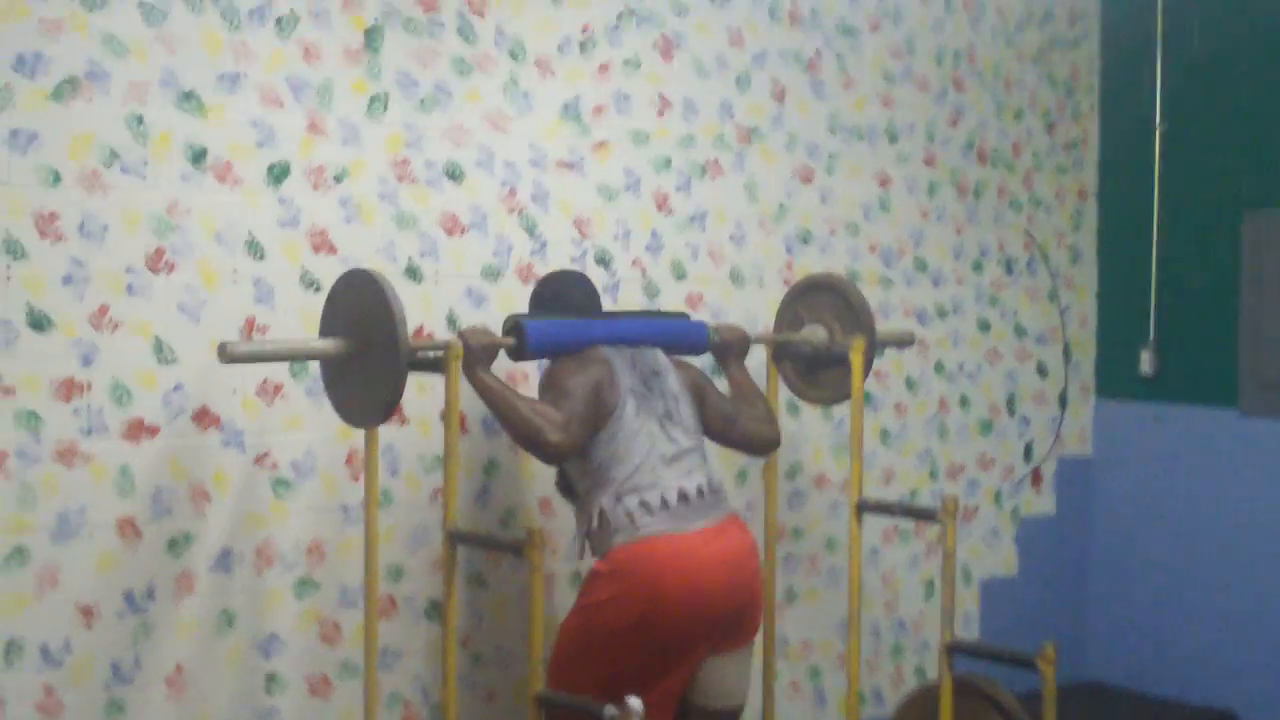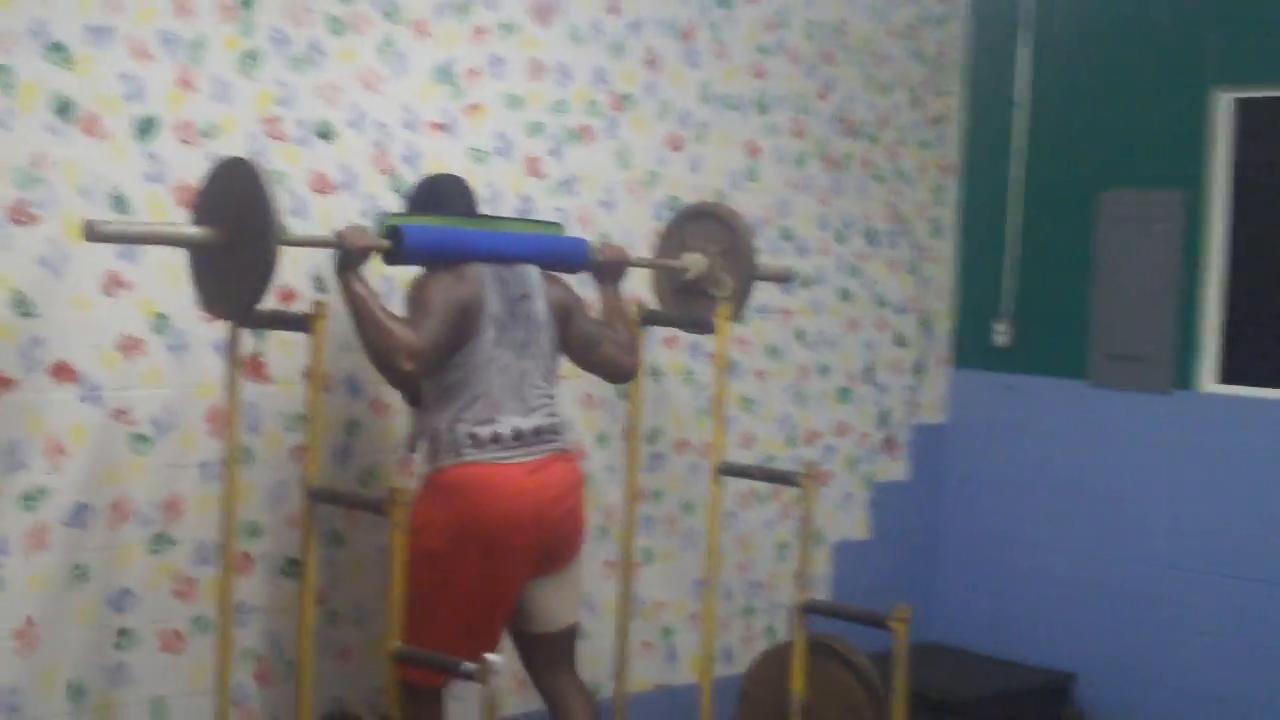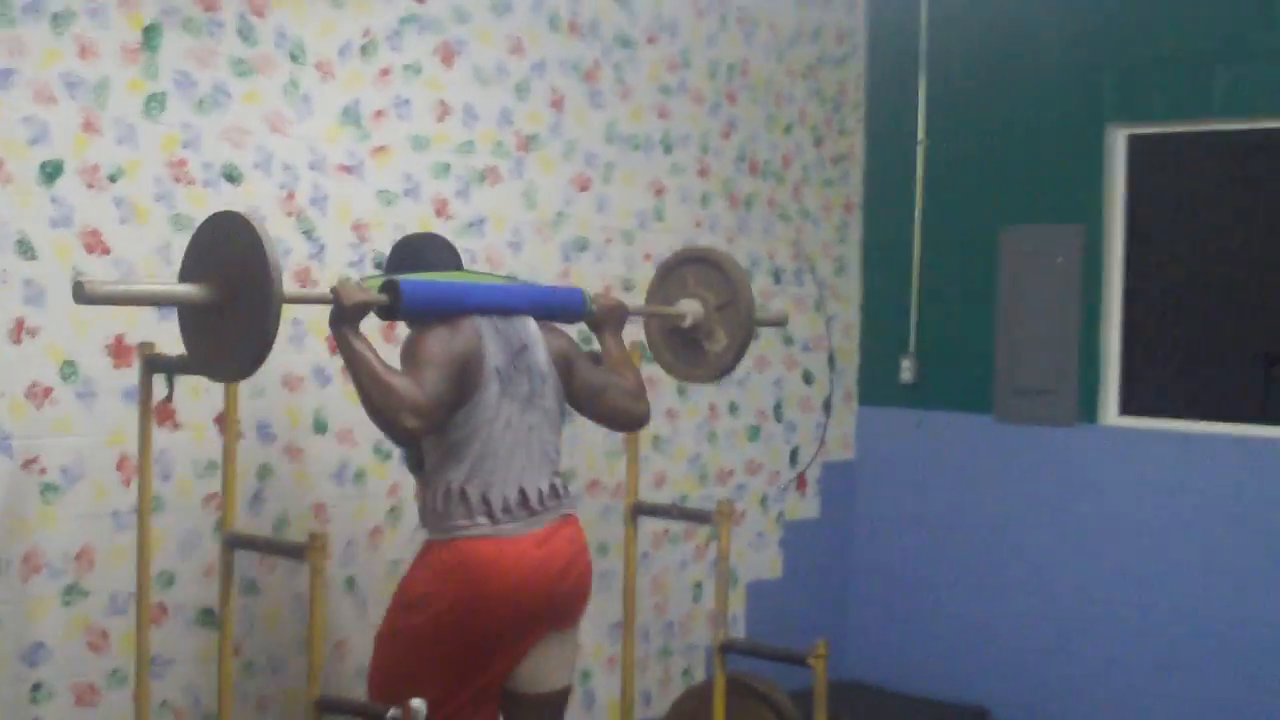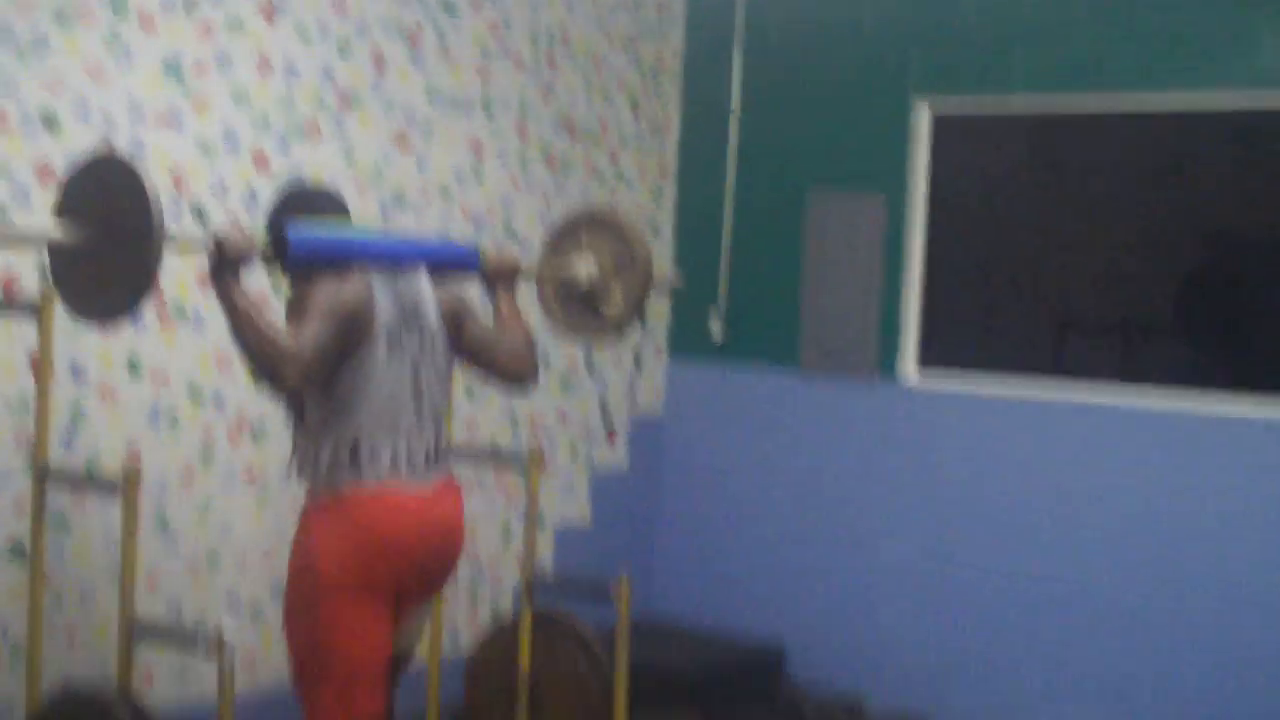
dt=0.5s
person 1, frame 1
left shoulder: (574, 373)
right shoulder: (673, 368)
left elbow: (556, 437)
right elbow: (763, 434)
left wrist: (479, 372)
right wrist: (734, 363)
left hip: (650, 567)
right hip: (734, 556)
person 1, frame 2
left shoulder: (444, 284)
right shoulder: (547, 286)
left elbow: (408, 361)
right elbow: (623, 362)
left wrist: (352, 275)
right wrist: (609, 282)
left hip: (475, 492)
right hip: (555, 483)
right knee: (557, 670)
person 1, frame 3
left shoulder: (439, 339)
right shoulder: (542, 335)
left elbow: (410, 416)
right elbow: (631, 411)
left wrist: (349, 333)
right wrist: (610, 334)
left hip: (478, 560)
right hip: (561, 553)
person 1, frame 4
left shoulder: (329, 292)
right shoulder: (433, 293)
left elbow: (290, 370)
right elbow: (519, 367)
left wrist: (227, 281)
right wrist: (502, 291)
left hip: (359, 520)
right hip: (436, 513)
